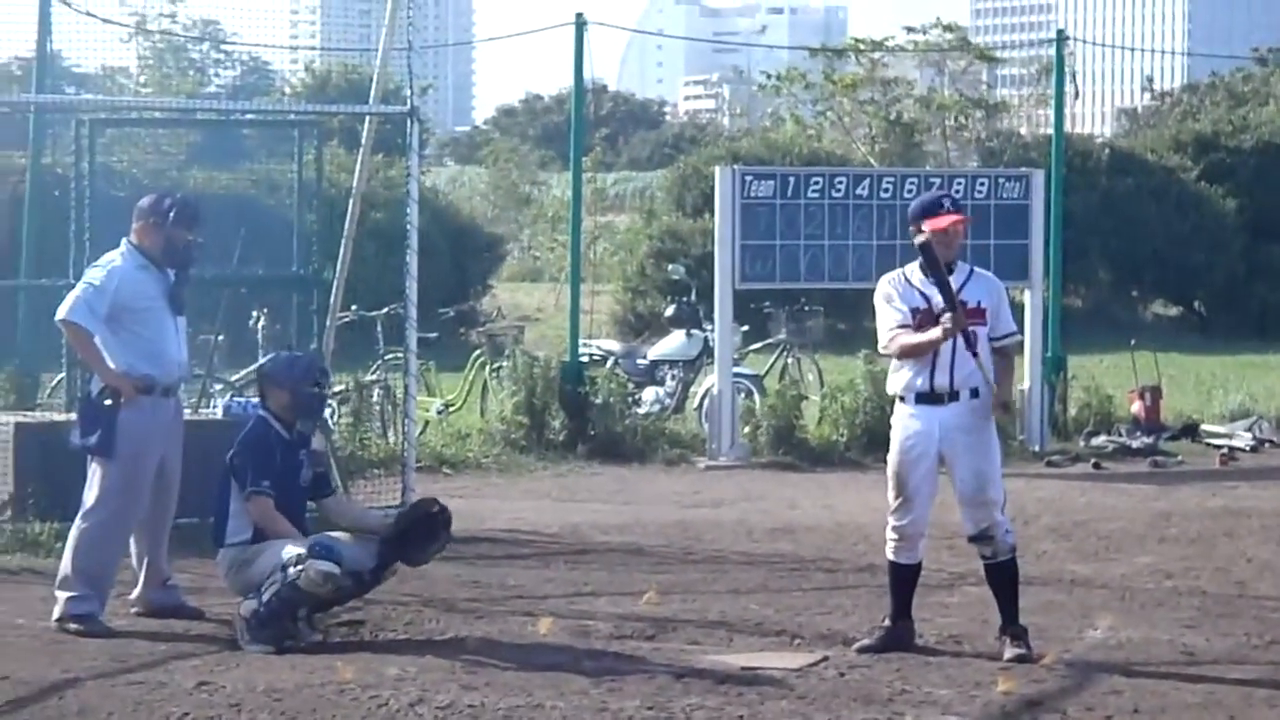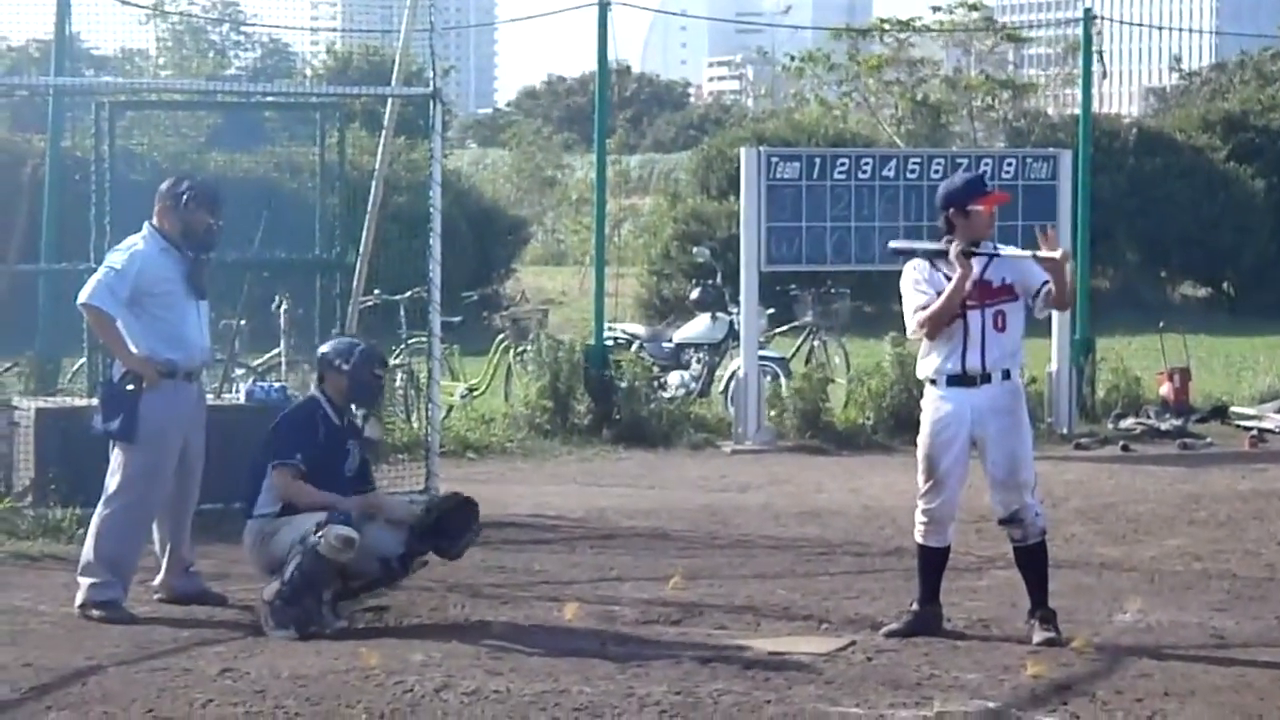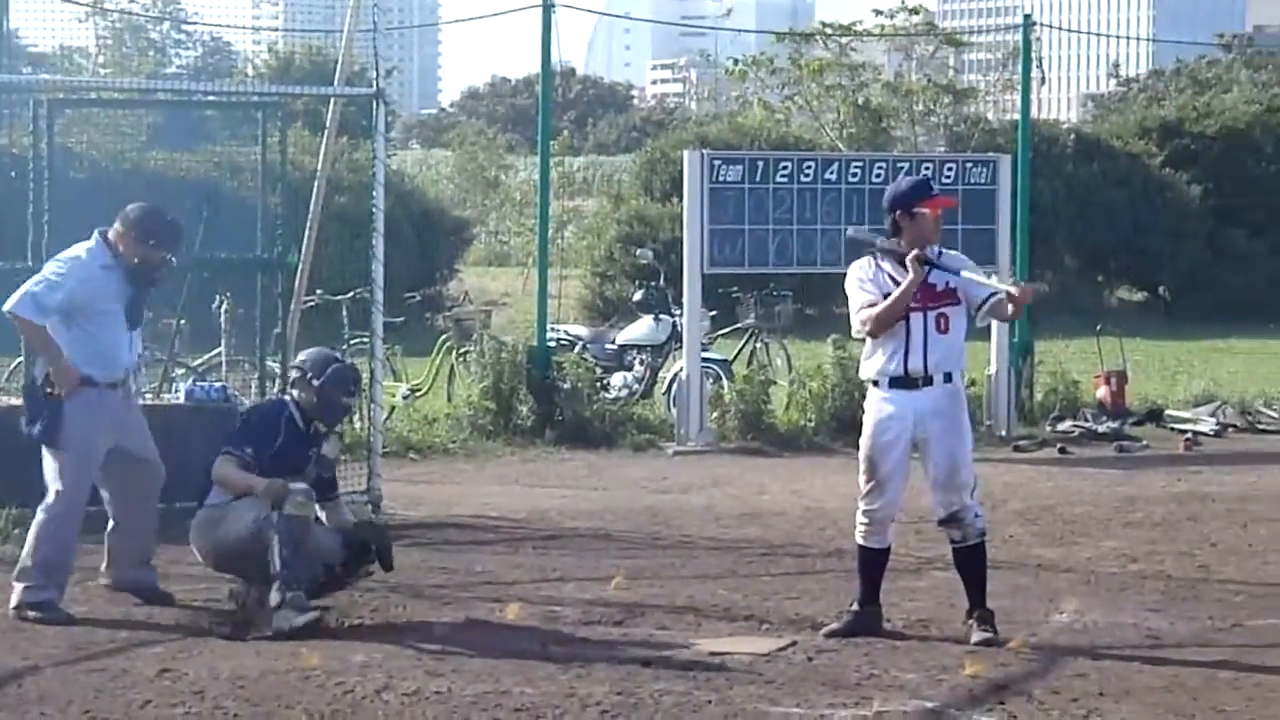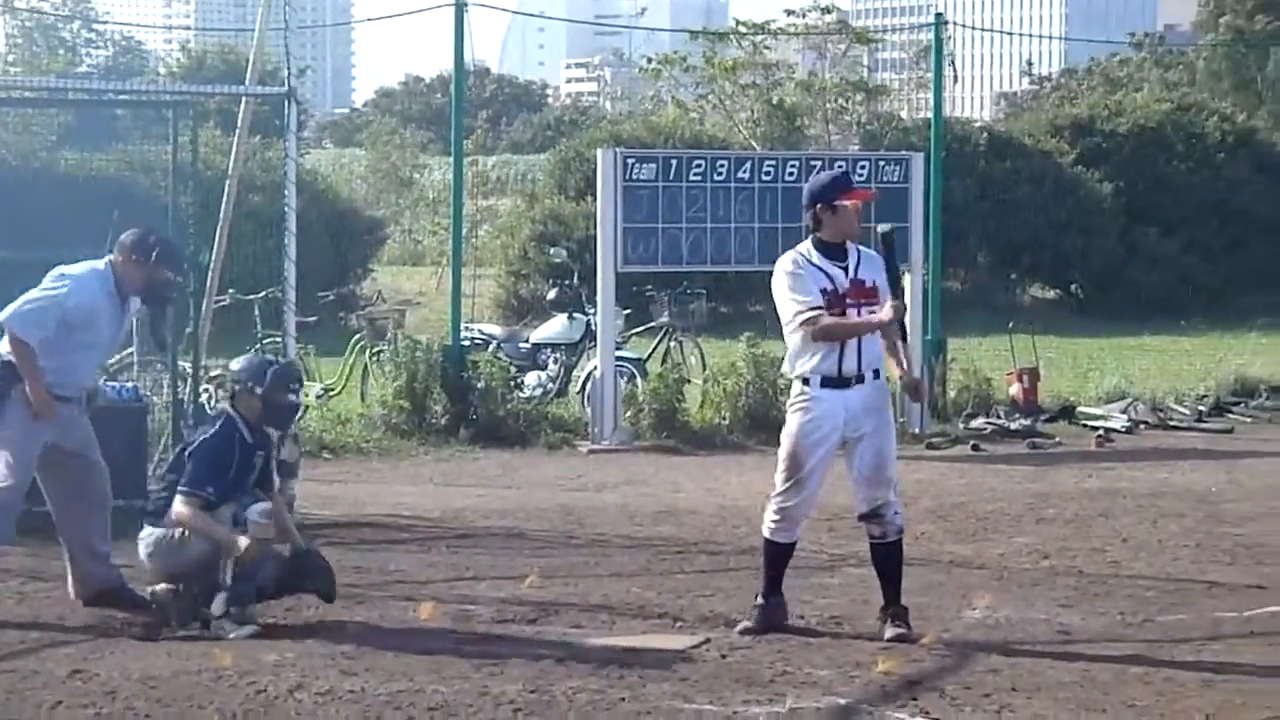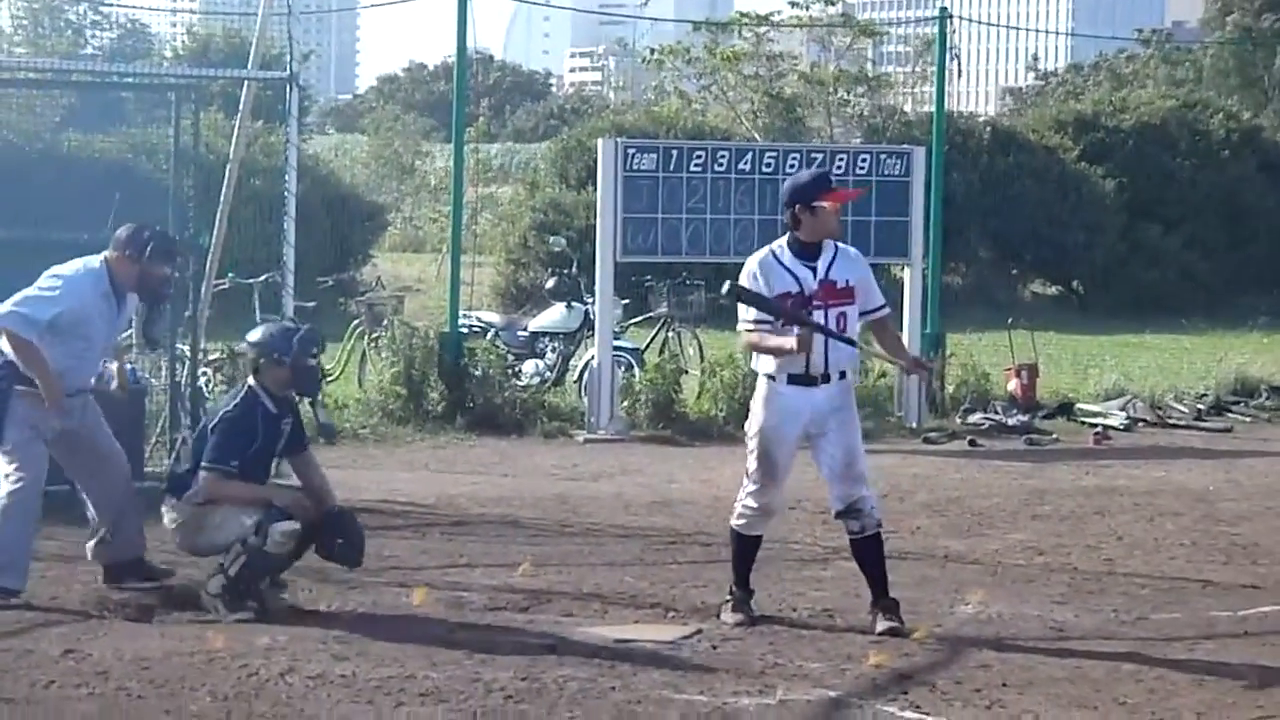
dt=0.5s
person 1, frame 1
left shoulder: (986, 285)
right shoulder: (894, 286)
left elbow: (1003, 348)
right elbow: (897, 346)
left wrist: (1004, 389)
right wrist: (939, 334)
left hip: (970, 412)
right hip: (914, 415)
left knee: (989, 521)
right knee: (905, 523)
left ankle: (1011, 629)
right ankle: (899, 624)
person 1, frame 2
left shoulder: (1012, 263)
right shoulder: (920, 269)
left elbow: (1058, 301)
right elbow: (928, 327)
left wrist: (1057, 269)
right wrist: (961, 277)
left hip: (1000, 394)
right hip: (945, 398)
left knee: (1019, 504)
right knee: (934, 507)
left ankle: (1041, 612)
right ankle: (926, 608)
person 1, frame 3
left shoulder: (956, 266)
right shoulder: (865, 270)
left elbow: (996, 309)
right elbow: (872, 325)
left wrist: (1016, 303)
right wrist: (910, 281)
left hip: (942, 397)
right hip: (887, 400)
left knee: (960, 506)
right knee: (875, 508)
left ankle: (979, 613)
right ankle: (867, 609)
person 1, frame 4
left shoulder: (872, 262)
right shoulder: (793, 267)
right elbow: (813, 329)
left wrist: (904, 369)
right wrist: (875, 320)
left hip: (870, 394)
right hip: (817, 397)
left knee: (882, 504)
right knee: (789, 501)
left ankle: (893, 609)
right ankle: (769, 602)
person 1, frame 5
left shoulder: (852, 262)
right shoulder: (763, 266)
left elbow: (877, 321)
right elbow: (750, 335)
left wrist: (905, 358)
right wrist: (786, 343)
left hip: (835, 394)
right hip: (780, 394)
left knee: (856, 500)
right knee: (758, 498)
left ankle: (883, 602)
right ankle: (739, 594)
person 2, frame 1
left shoulder: (164, 275)
right shoulder: (115, 270)
right elbow: (71, 319)
right wrist: (109, 377)
left hip: (168, 403)
right hip: (129, 407)
left knee: (158, 505)
right knee: (110, 506)
left ankle: (155, 591)
right ankle: (77, 602)
person 2, frame 2
left shoulder: (187, 259)
right shoulder: (136, 254)
right elbow: (92, 303)
right wrist: (131, 360)
left hip: (190, 388)
right hip: (152, 391)
left knee: (182, 491)
right knee: (133, 491)
left ankle: (178, 578)
right ankle: (98, 589)
person 2, frame 3
left shoulder: (128, 273)
right shoulder: (76, 266)
right elbow: (21, 310)
left wrist: (128, 369)
right wrist: (59, 364)
left hip: (118, 393)
right hip: (77, 397)
left knee: (144, 477)
right knee: (67, 495)
left ankle: (132, 570)
right ankle: (34, 594)
person 2, frame 4
left shoulder: (125, 299)
right shoulder: (77, 285)
left wrist: (87, 388)
right wrist: (34, 384)
left hip: (67, 403)
left knee: (88, 487)
left ankle: (96, 581)
person 2, frame 5
left shoulder: (124, 293)
right shoulder: (72, 284)
right wrist: (45, 379)
left hip: (73, 395)
left knee: (110, 469)
left ankle: (122, 558)
person 3, frame 1
left shoulder: (302, 440)
right shoulder: (257, 439)
left elbow: (333, 505)
right elbow: (263, 513)
left wrist: (390, 527)
right wrist: (309, 550)
left hip: (288, 549)
right hip: (244, 558)
left knee: (380, 555)
right knee: (323, 561)
left ankle: (294, 612)
right ankle: (256, 616)
person 3, frame 2
left shoulder: (351, 433)
right shoulder: (303, 418)
left elbow: (370, 499)
right elbow: (281, 485)
left wrist: (421, 517)
right wrist: (341, 504)
left hip: (323, 532)
right hip: (271, 534)
left knee: (409, 545)
right knee: (340, 530)
left ankle: (320, 596)
right ankle: (280, 603)
person 3, frame 3
left shoulder: (318, 440)
right shoulder: (267, 417)
left elbow: (331, 506)
right elbow: (220, 471)
left wrist: (357, 529)
right wrist: (259, 484)
left hip: (261, 538)
right hip: (216, 529)
left knee: (356, 552)
right knee: (295, 494)
left ankle: (259, 595)
right ankle: (287, 602)
person 3, frame 4
left shoulder: (258, 439)
right shoulder: (217, 441)
left elbow: (272, 499)
right elbow: (182, 511)
left wrist: (301, 551)
right wrist: (235, 539)
left hip: (200, 545)
right hip: (165, 544)
right knee: (256, 514)
left ankle: (185, 599)
right ankle: (225, 611)
person 3, frame 5
left shoulder: (283, 406)
right shoulder: (239, 414)
left elbow: (303, 461)
right elbow: (210, 485)
left wrist: (334, 513)
right wrist: (273, 493)
left hip: (228, 505)
right hip: (193, 516)
right knee: (282, 526)
left ankle: (256, 583)
right ankle: (222, 590)
